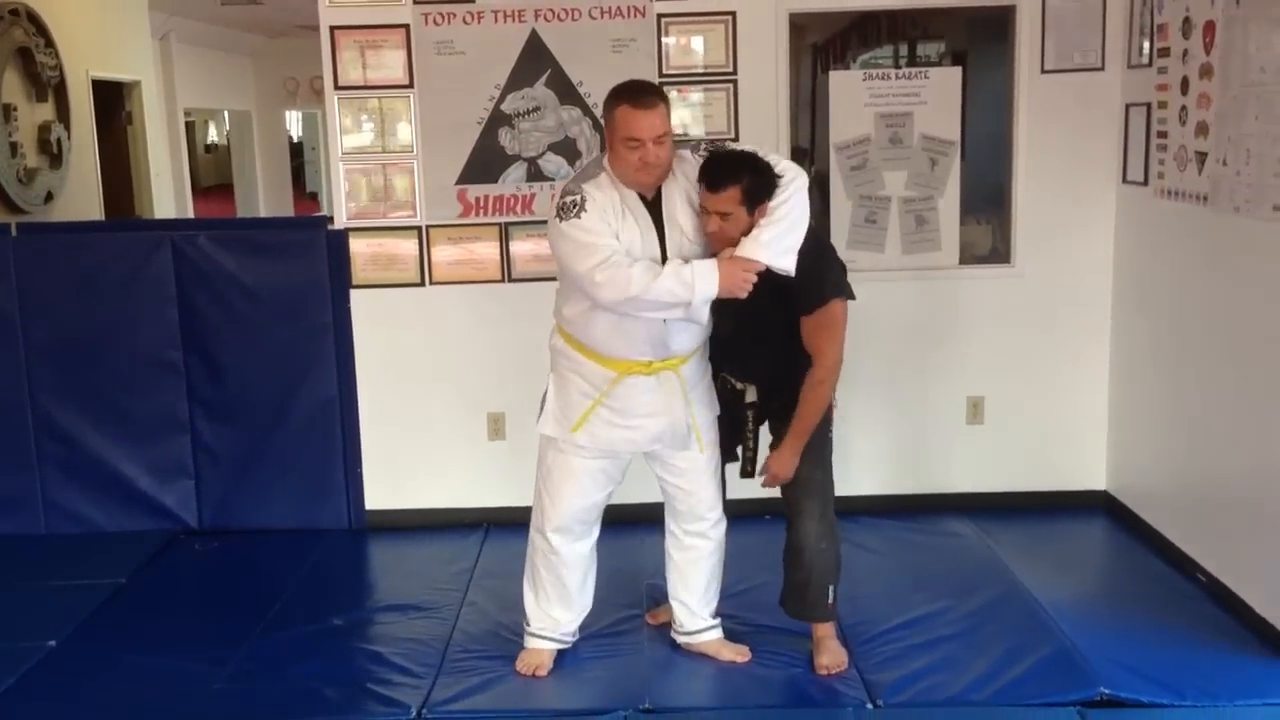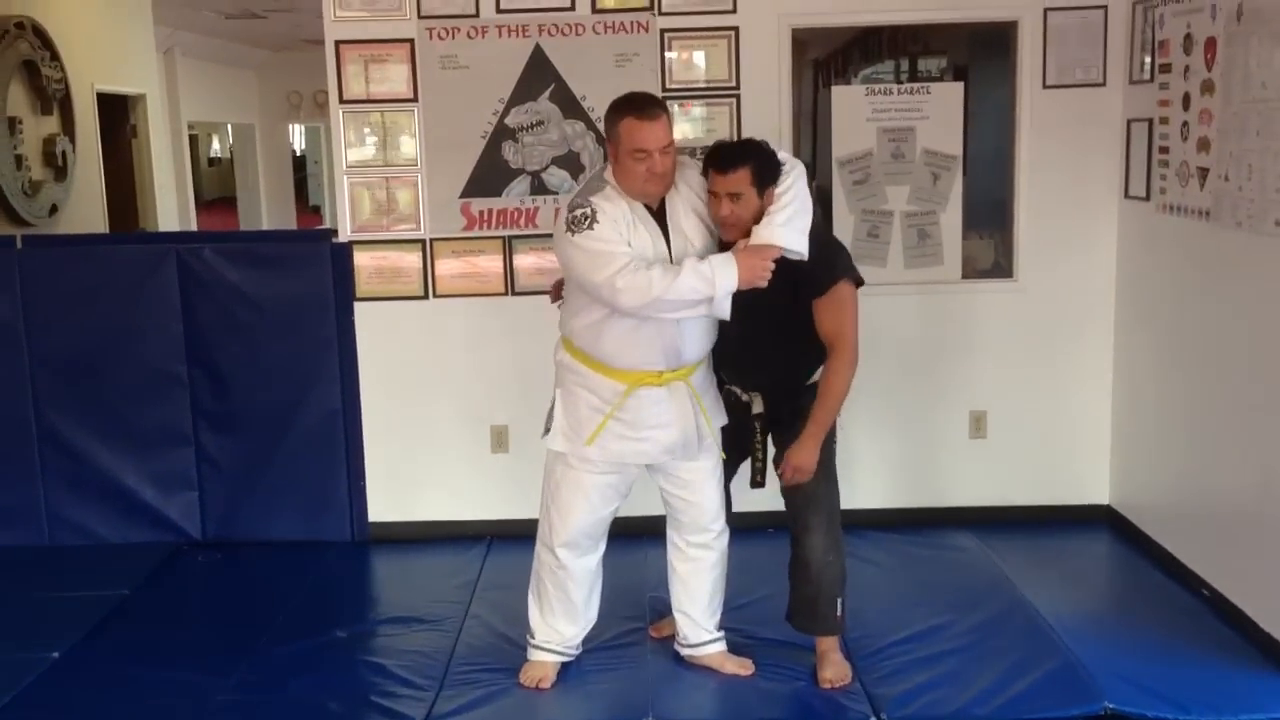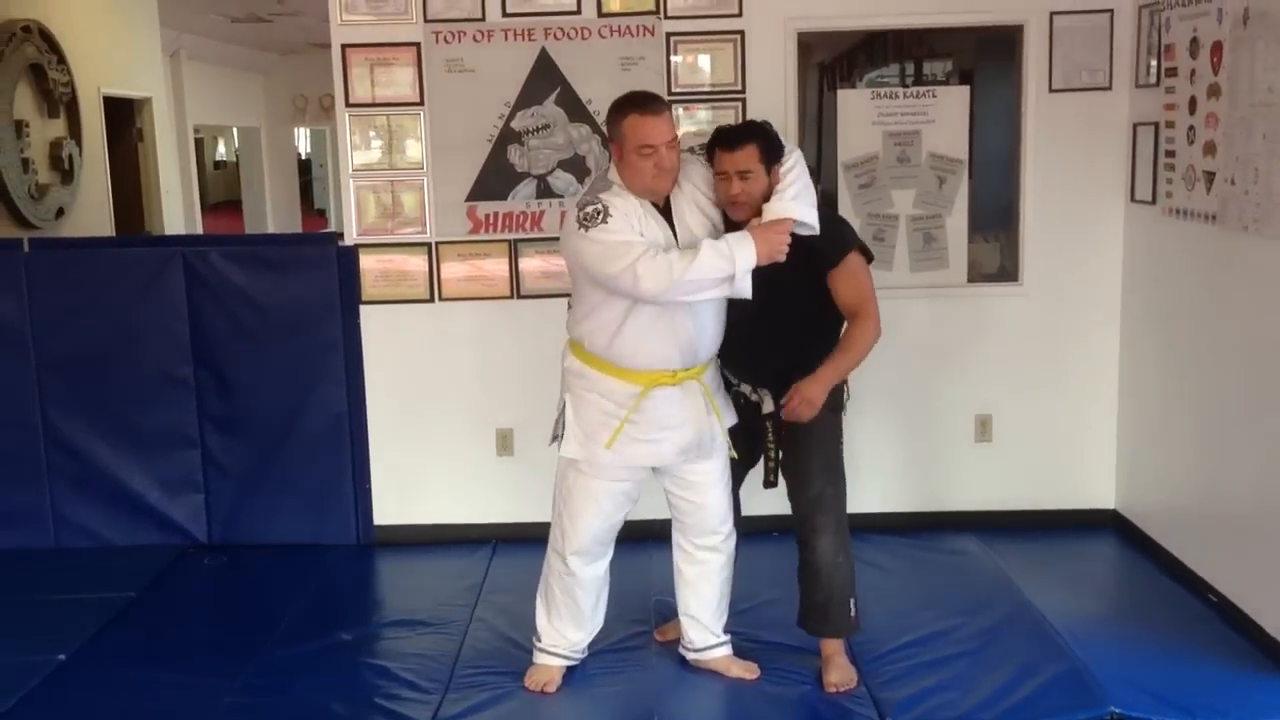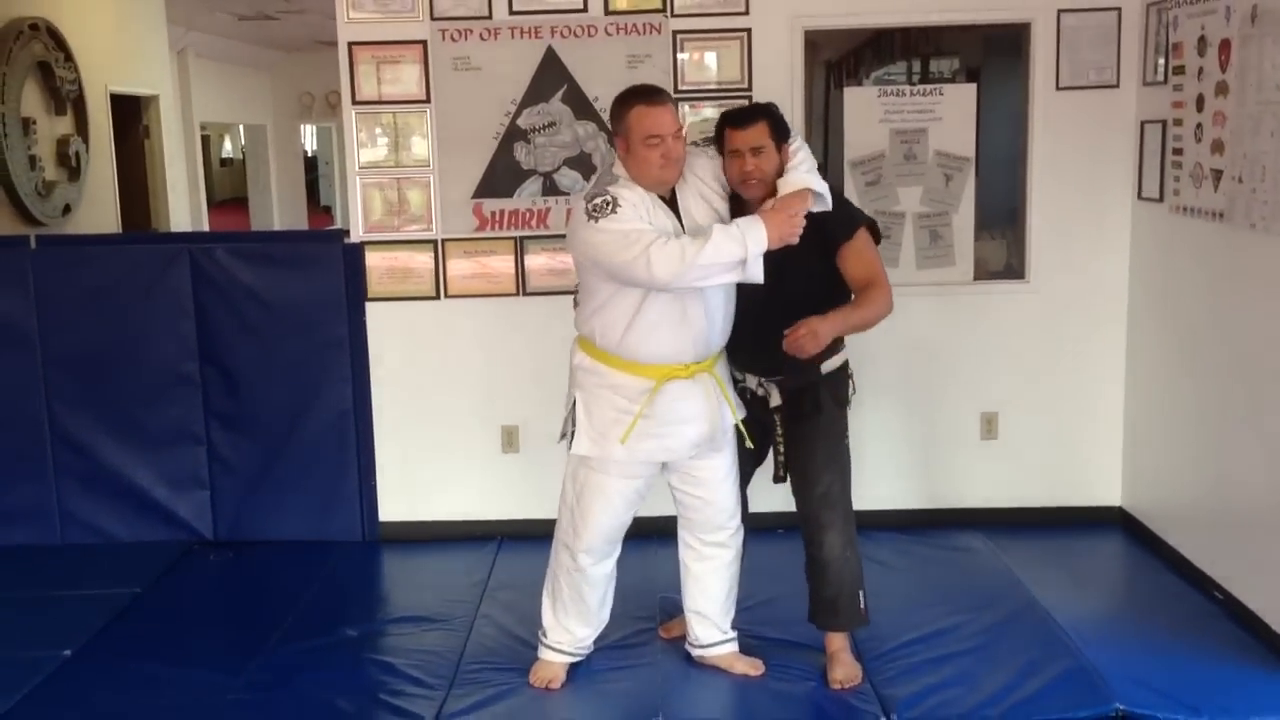
dt=0.2s
person 1, frame 1
left shoulder: (698, 170)
right shoulder: (581, 202)
left elbow: (786, 180)
right elbow: (615, 283)
left wrist: (755, 253)
right wrist: (710, 279)
left hip: (680, 381)
right hip: (595, 384)
left knee: (700, 514)
right knee: (564, 517)
left ankle: (697, 627)
right ankle: (547, 633)
person 1, frame 2
left shoulder: (697, 178)
right shoulder: (587, 216)
left elbow: (783, 173)
right elbow: (635, 288)
left wrist: (771, 239)
right wrist: (729, 272)
left hip: (685, 392)
right hip: (603, 396)
left knee: (702, 525)
right knee: (572, 530)
left ankle: (701, 640)
right ankle: (551, 645)
person 1, frame 3
left shoulder: (699, 176)
right shoulder: (595, 217)
left elbow: (779, 160)
right elbow: (654, 275)
left wrist: (782, 216)
right wrist: (747, 250)
left hip: (694, 393)
right hip: (612, 399)
left knee: (709, 528)
right knee: (582, 537)
left ankle: (706, 644)
right ankle: (556, 649)
person 1, frame 4
left shoulder: (704, 170)
right shoulder: (603, 208)
right elbow: (663, 263)
left wrist: (799, 188)
right wrist: (756, 236)
left hip: (701, 389)
right hip: (621, 394)
left knee: (716, 523)
right knee: (591, 533)
left ankle: (712, 640)
right ankle: (560, 645)
person 2, frame 1
left shoulder: (809, 259)
right shoulder: (701, 239)
left elbow: (825, 364)
left wrist: (790, 447)
left hip: (794, 388)
right hip: (724, 379)
left knee: (807, 504)
left ankle: (823, 628)
person 2, frame 2
left shoulder: (814, 252)
left elbow: (842, 351)
left wrist: (811, 439)
left hip: (797, 398)
right hip: (728, 391)
left knee: (813, 518)
left ankle: (827, 640)
person 2, frame 3
left shoulder: (820, 233)
left elbow: (866, 320)
left wrist: (822, 378)
left hip: (805, 396)
right hip: (735, 392)
left knee: (820, 520)
left ankle: (833, 644)
person 2, frame 4
left shoulder: (827, 218)
left elbow: (877, 292)
left wrist: (832, 323)
left hip: (816, 386)
right hip: (740, 385)
left knee: (824, 515)
left ankle: (838, 637)
